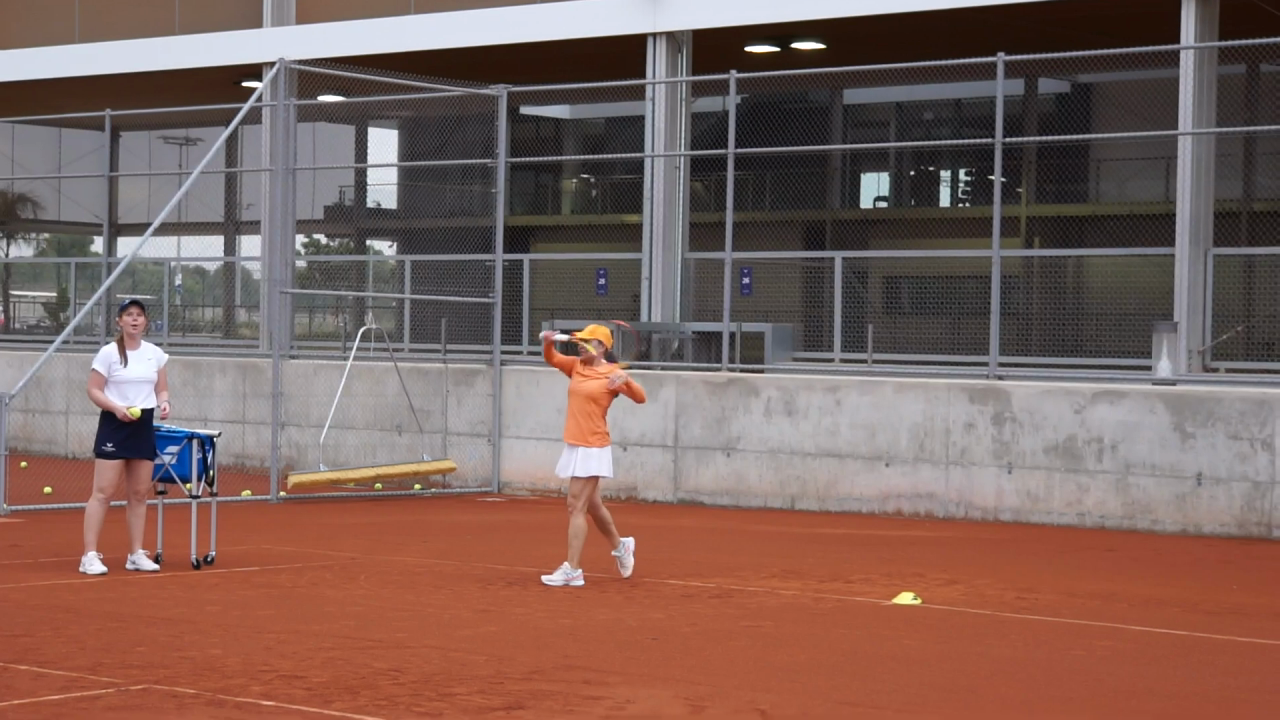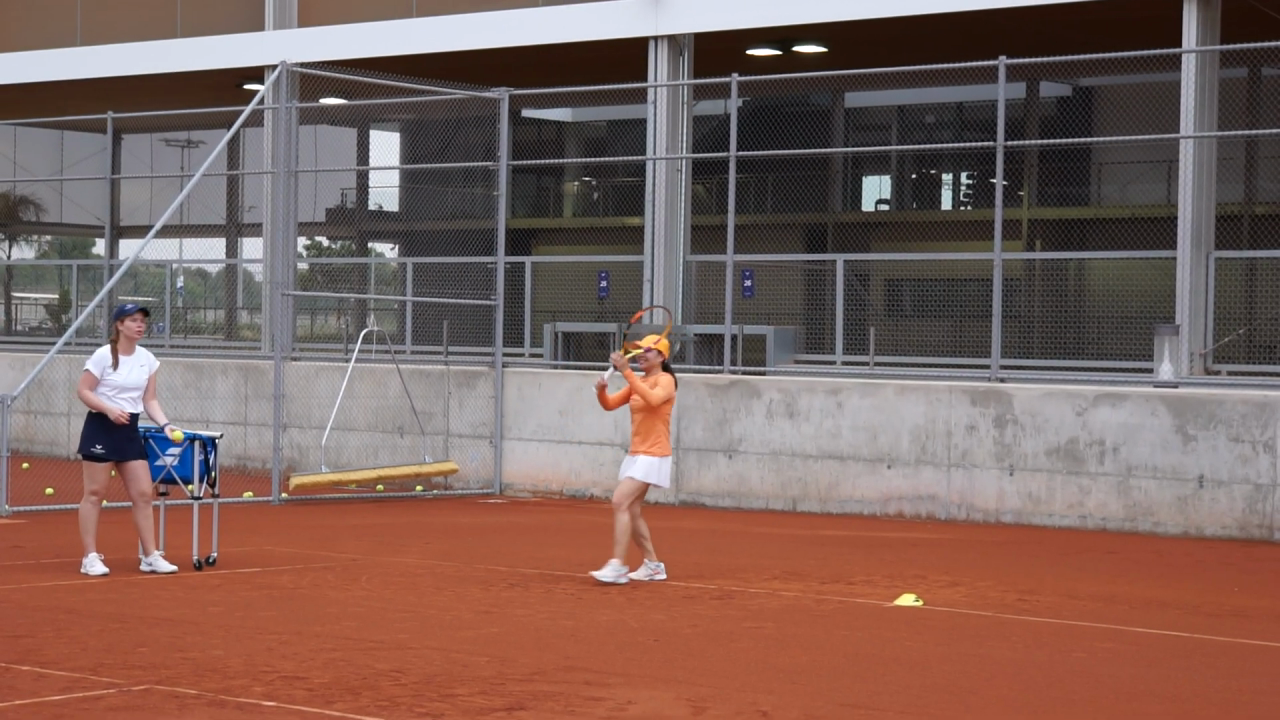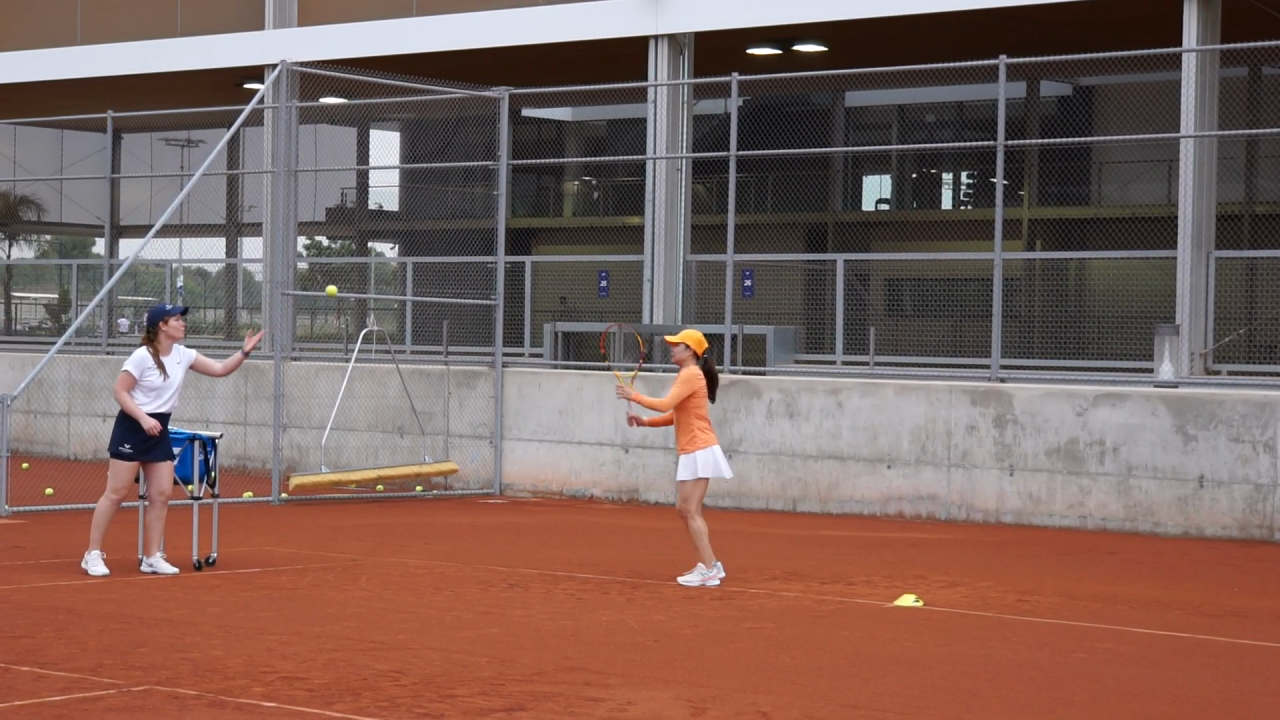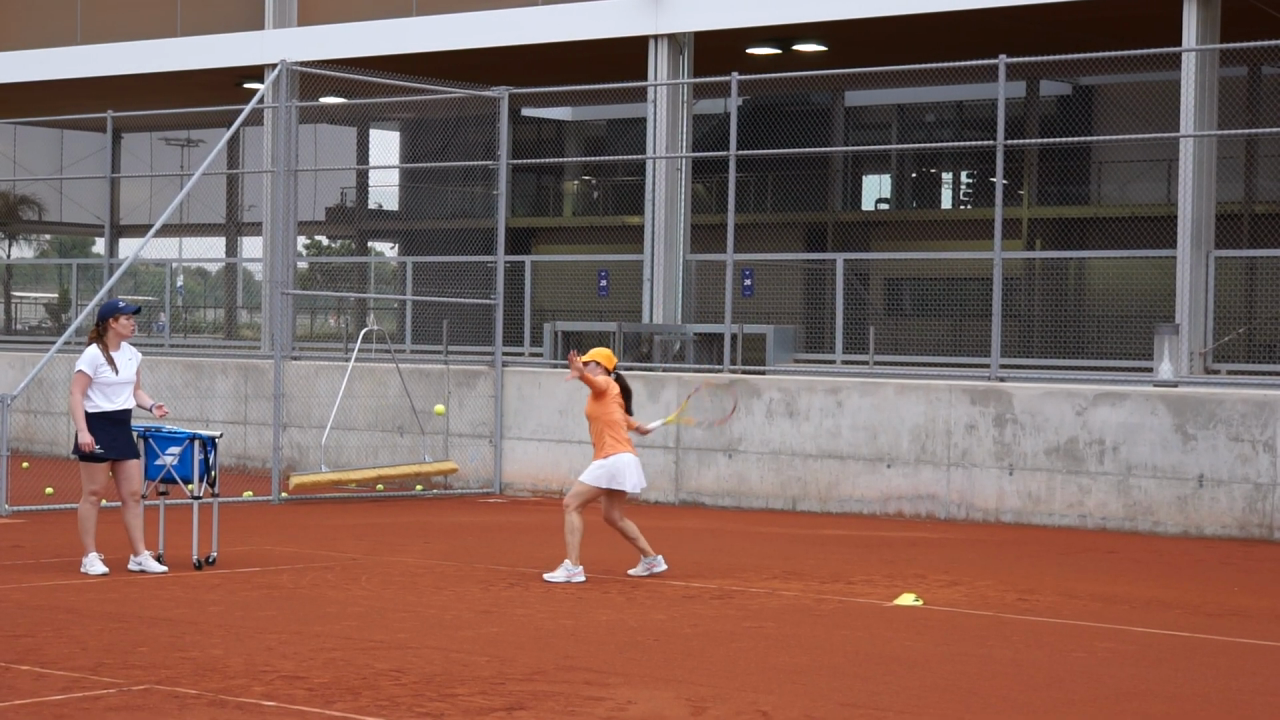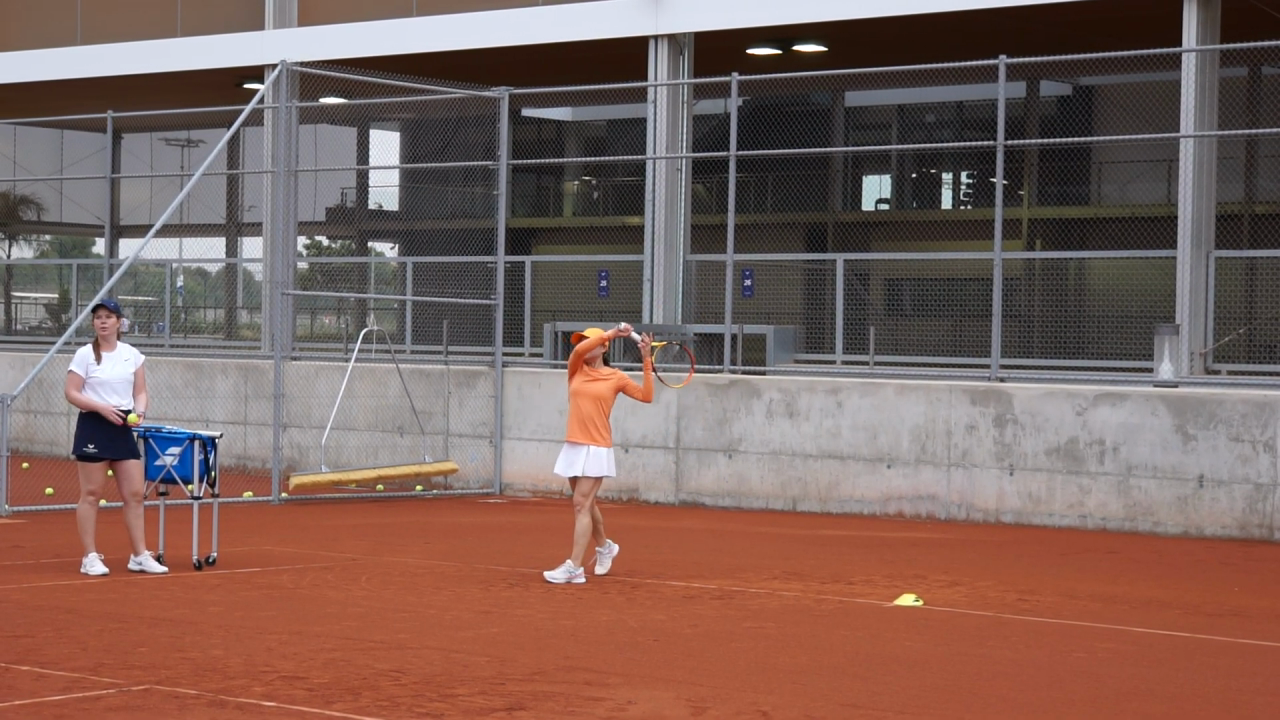
dt=1s
person 1, frame 1
left shoulder: (156, 354)
right shoulder: (108, 353)
left elbow: (161, 389)
right elbow: (93, 390)
left wrist: (164, 403)
right wrist: (116, 407)
left hip: (144, 428)
right hip: (115, 426)
left knee: (139, 494)
right knee: (103, 492)
left ankle: (136, 555)
right ankle: (90, 556)
person 1, frame 2
left shoulder: (148, 359)
right shoulder: (103, 355)
left elbow: (149, 400)
right elbow: (83, 391)
left wrist: (165, 424)
right wrist: (109, 409)
left hip: (130, 431)
right hip: (101, 428)
left knee: (143, 494)
right knee: (94, 494)
left ankle: (151, 557)
right ankle: (90, 557)
person 1, frame 3
left shoulder: (183, 355)
right shoulder: (142, 356)
left elbow: (220, 369)
right elbow: (119, 391)
left wrist: (245, 351)
right wrist: (143, 418)
left hip: (159, 431)
right hip: (132, 428)
left knee: (161, 495)
right knee: (116, 493)
left ankle: (152, 557)
right ankle: (93, 555)
person 1, frame 4
left shoulder: (132, 354)
right shoulder: (93, 354)
right elbow: (76, 394)
left wrist: (152, 405)
right wrist: (82, 431)
left hip: (122, 428)
right hip: (97, 428)
left knee: (133, 494)
right knee: (93, 494)
left ankle: (139, 556)
right ankle: (90, 557)
person 1, frame 5
left shoulder: (133, 355)
right shoulder: (84, 354)
left elbow: (140, 392)
right elbow: (71, 393)
left wrist: (139, 412)
right wrist: (101, 407)
left hip: (123, 429)
right hip: (93, 428)
left knee: (135, 494)
right knee: (91, 494)
left ankle: (140, 556)
right ankle: (90, 557)
person 2, frame 1
left shoulder: (613, 373)
right shoulder: (576, 366)
left elbow: (641, 398)
right elbow: (552, 358)
left wrist: (625, 381)
right wrist: (547, 342)
left hip: (592, 447)
right hip: (574, 446)
left knee: (576, 506)
right knee: (591, 503)
left ankle: (572, 570)
right ankle: (620, 546)
person 2, frame 2
left shoulder: (665, 380)
right shoulder: (636, 383)
left elbow: (652, 400)
right elbow: (609, 404)
left wrist: (626, 372)
right wrist: (601, 390)
left hip: (654, 456)
right hip: (636, 455)
left knee: (619, 502)
right knee: (632, 512)
left ankle: (617, 564)
right ankle: (652, 564)
person 2, frame 3
left shoulder: (691, 375)
right shoulder: (687, 376)
left elbow: (665, 405)
right elbow: (675, 415)
left wrist: (634, 395)
right wrist: (645, 421)
left hip: (699, 451)
right hip: (691, 452)
left knee: (691, 511)
right knee: (686, 510)
left ankle: (708, 570)
right ankle: (711, 565)
person 2, frame 4
left shoulder: (605, 385)
right shoulder: (610, 392)
left elbow: (594, 380)
right elbow: (624, 419)
left wrist: (580, 372)
right wrist: (637, 427)
left hip: (612, 461)
right hip: (620, 461)
left knee: (571, 505)
right knee: (613, 516)
left ankle: (572, 567)
right ankle: (651, 559)
person 2, frame 5
left shoulder: (616, 377)
right shoulder: (575, 369)
left elbow: (647, 396)
right elbow: (578, 350)
left wrist: (647, 360)
right wrist: (612, 333)
left hip: (596, 448)
right hip: (573, 446)
left knee: (581, 505)
right knee: (585, 504)
left ankle: (574, 567)
right ankle: (605, 546)
